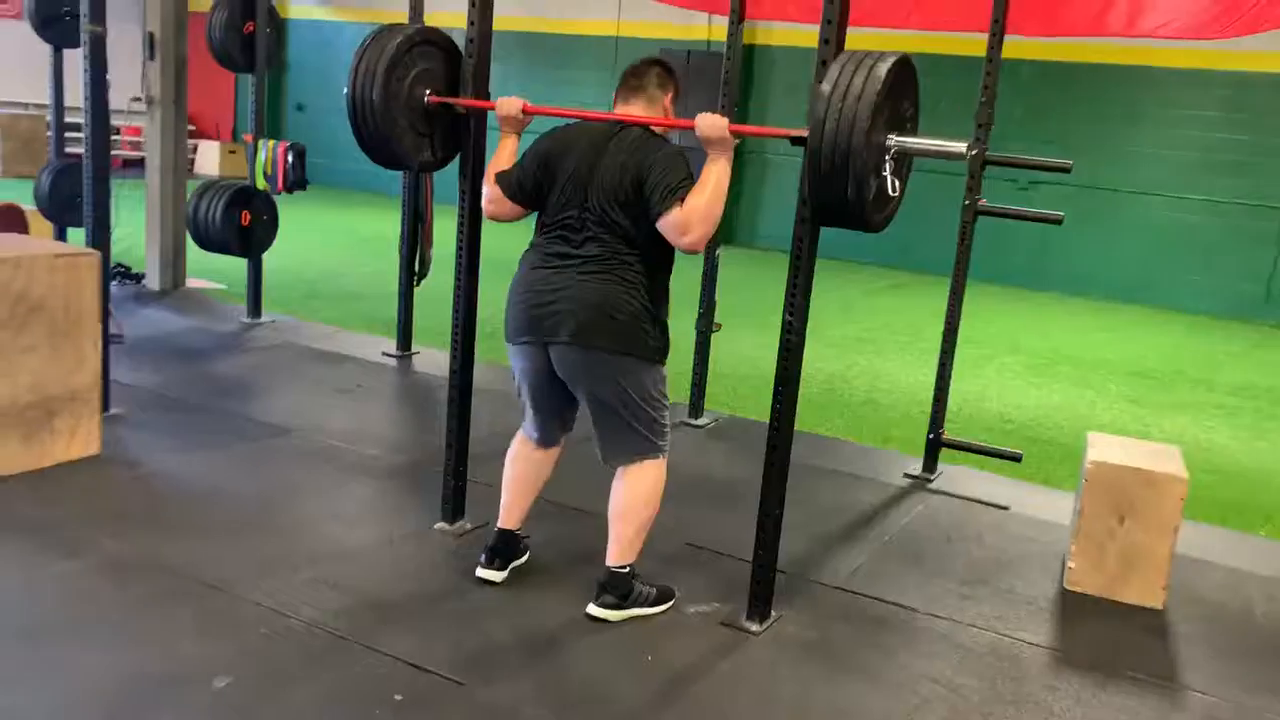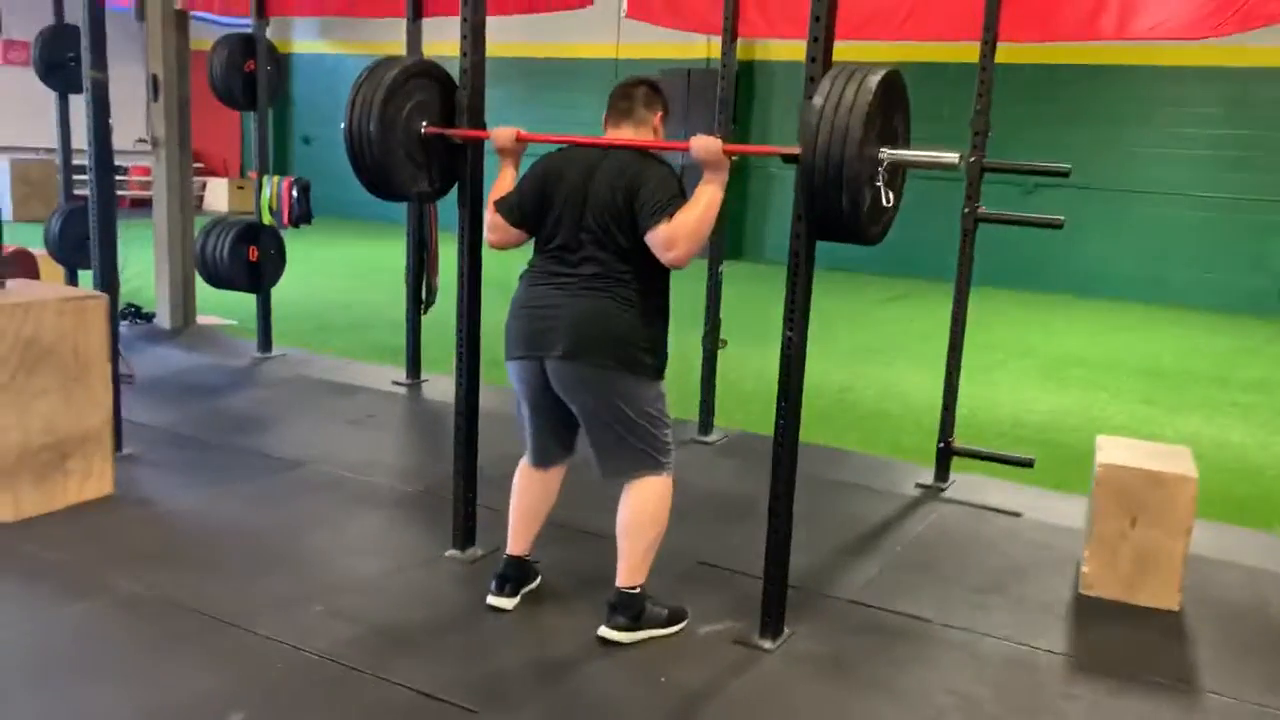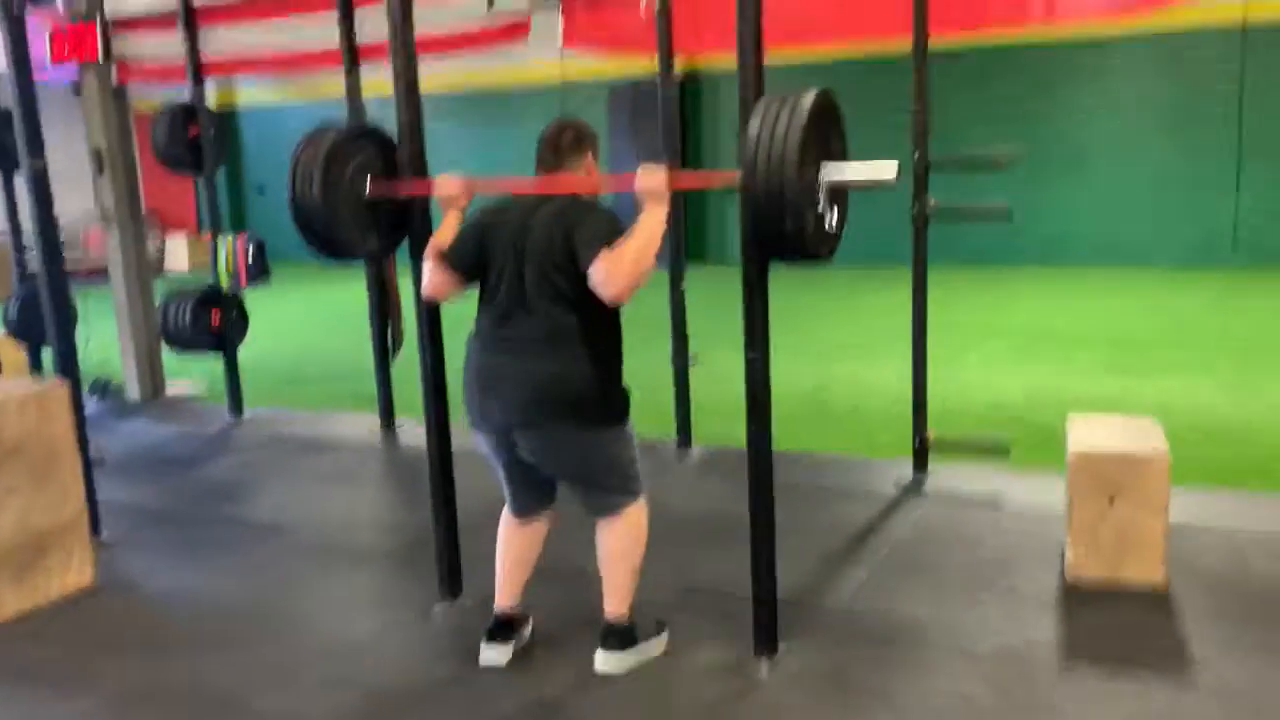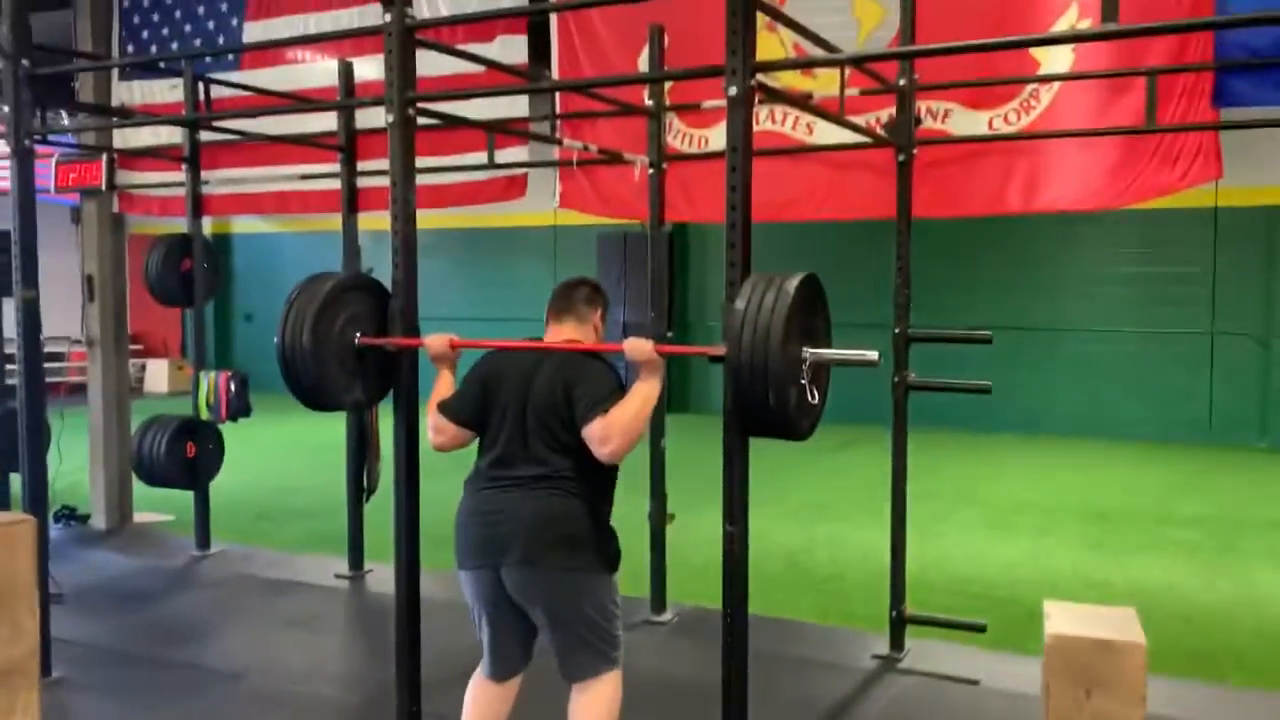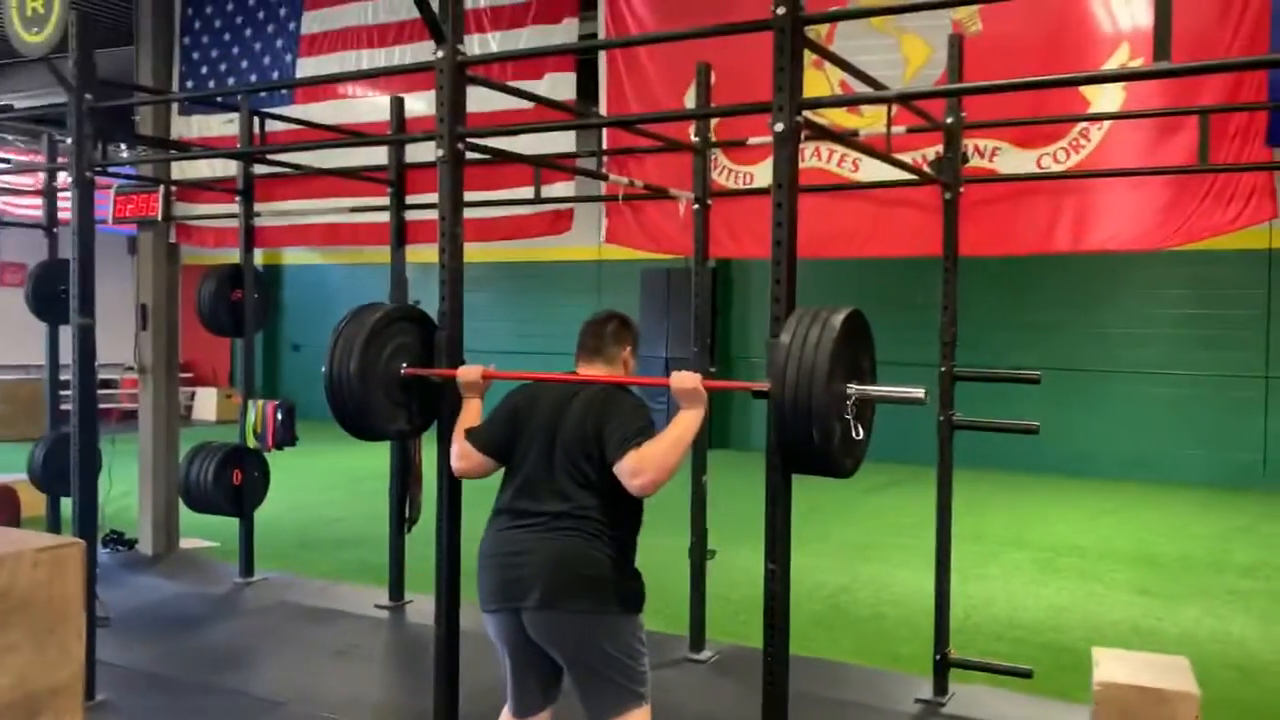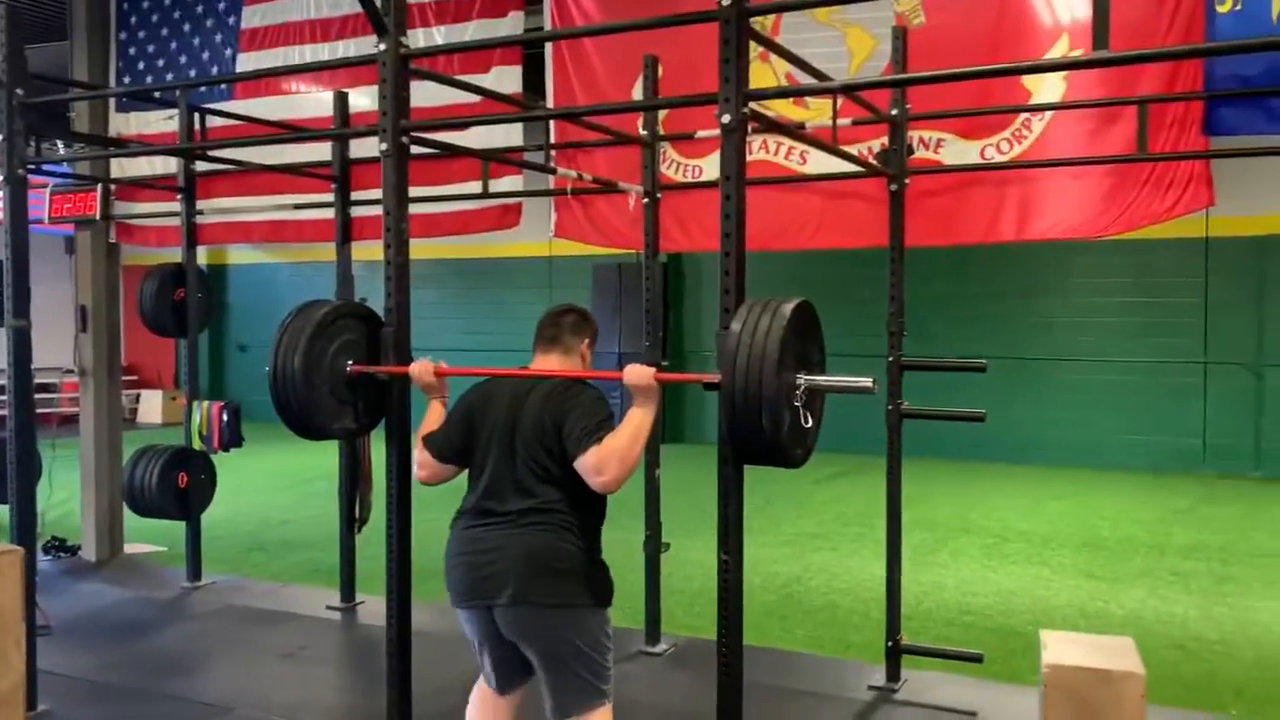
dt=0.5s
person 1, frame 1
left shoulder: (559, 140)
right shoulder: (659, 155)
left elbow: (494, 203)
right elbow: (690, 232)
left wrist: (509, 133)
right wrist: (719, 155)
left hip: (532, 309)
right hip: (609, 323)
left knee: (540, 430)
right knee: (642, 451)
left ankle: (501, 547)
right ankle: (617, 584)
person 1, frame 2
left shoulder: (553, 165)
right shoulder: (651, 174)
left elbow: (496, 231)
right elbow: (674, 247)
left wrist: (507, 163)
right wrist: (713, 178)
left hip: (531, 327)
right hip: (603, 340)
left knee: (543, 454)
right knee: (648, 468)
left ankle: (511, 573)
right ankle: (628, 605)
person 1, frame 3
left shoulder: (492, 217)
right shoulder: (588, 216)
left elbow: (433, 283)
right elbow: (616, 282)
left wrist: (452, 212)
right wrist: (654, 209)
left hip: (492, 390)
right hip: (566, 396)
left knee: (525, 505)
right knee: (622, 500)
left ankle: (502, 624)
right ankle: (618, 633)
person 1, frame 4
left shoulder: (495, 363)
right shoulder: (589, 370)
left elbow: (441, 434)
right elbow: (609, 443)
left wrist: (444, 369)
right wrist: (649, 378)
left hip: (481, 533)
right hip: (556, 540)
left knee: (499, 663)
right knee: (597, 668)
person 1, frame 5
left shoulder: (525, 398)
right shoulder: (620, 406)
left elbow: (464, 461)
right elbow: (641, 476)
left wrist: (472, 397)
right wrist: (690, 410)
left hip: (503, 571)
right hip: (579, 579)
person 1, frame 6
left shoulder: (481, 396)
right shoulder: (578, 400)
left elbow: (426, 468)
right elbow: (604, 472)
left wrist: (436, 397)
right wrist: (643, 404)
left hip: (471, 566)
right hip: (549, 573)
left knee: (499, 682)
